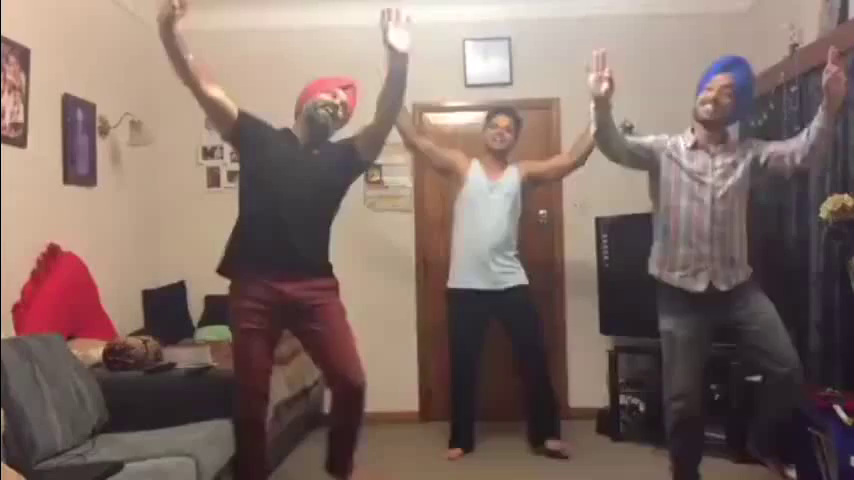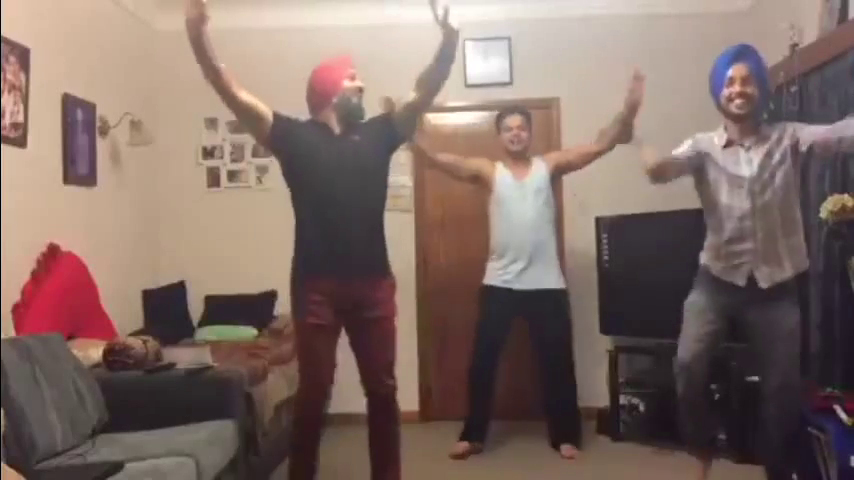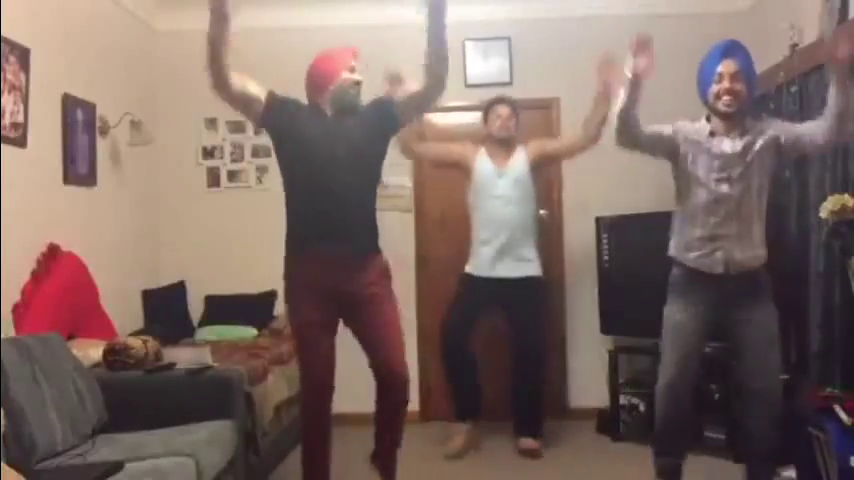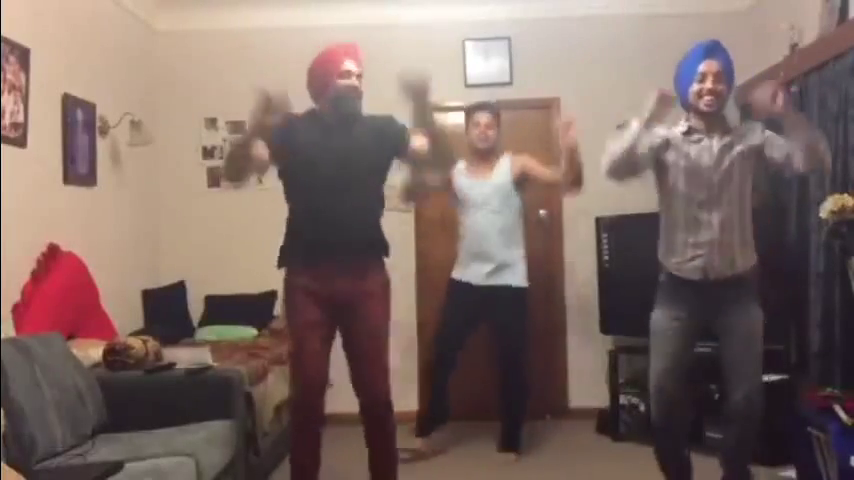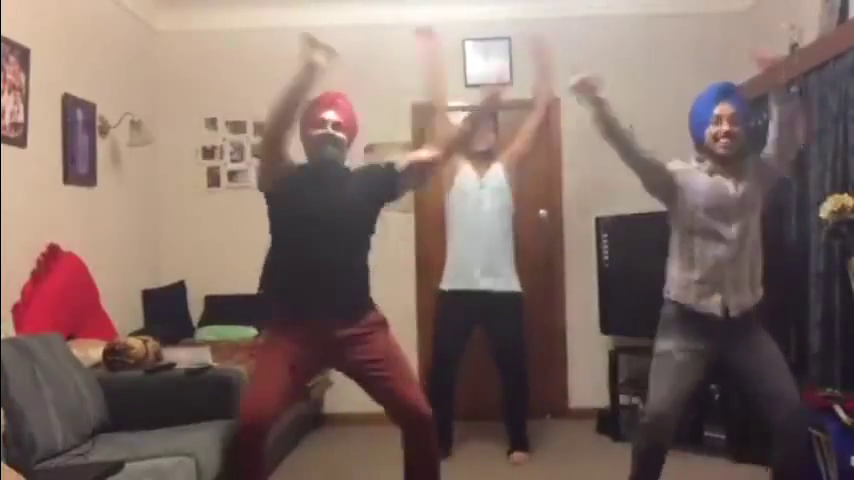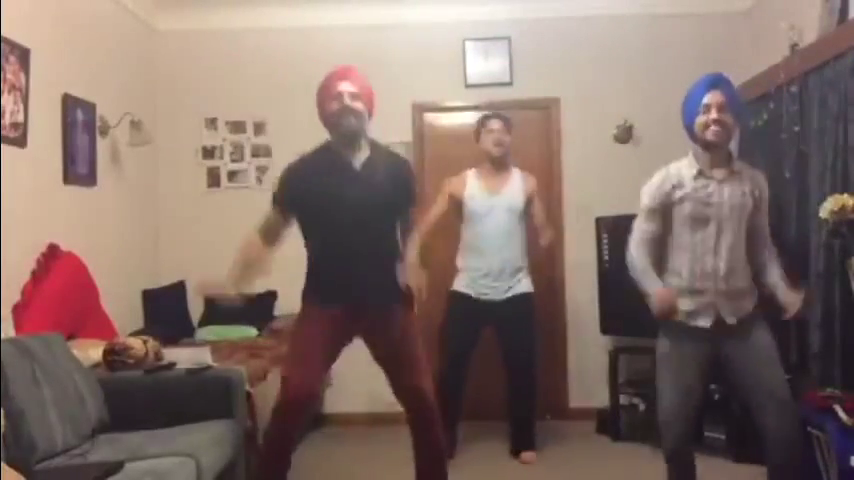
dt=0.7s
person 1, frame 1
left shoulder: (342, 158)
right shoulder: (258, 139)
left elbow: (385, 120)
right elbow: (204, 89)
left wrist: (397, 61)
left hip: (314, 287)
right hip: (254, 287)
left knee: (351, 383)
right knee: (250, 398)
person 1, frame 2
left shoulder: (378, 135)
right shoulder: (295, 137)
left elbow: (424, 93)
right elbow: (232, 95)
left hip: (373, 283)
right hip: (316, 284)
left knee: (382, 389)
right knee: (313, 393)
person 1, frame 3
left shoulder: (374, 120)
right shoulder: (291, 120)
left elbow: (432, 87)
right elbow: (225, 84)
left hip: (365, 268)
right hip: (308, 270)
left knee: (395, 375)
right knee: (316, 387)
person 1, frame 4
left shoulder: (382, 131)
right shoulder: (291, 132)
left elbow: (440, 158)
right elbow: (234, 172)
left wrist: (425, 108)
right wrist: (258, 128)
left hip: (365, 276)
right hip: (308, 278)
left knee: (375, 394)
right knee: (307, 390)
person 1, frame 5
left shoulder: (371, 181)
right shoulder: (283, 180)
left elbow: (440, 151)
right elbow: (273, 135)
left wrist: (485, 109)
right wrist: (307, 74)
left hip: (358, 325)
right hip: (293, 326)
left knee: (419, 417)
right knee: (252, 422)
person 1, frame 6
left shoulder: (396, 167)
right shoulder: (305, 173)
left elbow: (410, 230)
right elbow: (266, 237)
right wrist: (234, 283)
left hip: (388, 303)
right hip: (326, 304)
left knee: (422, 403)
right knee: (294, 400)
person 2, frame 1
left shoulder: (748, 154)
right shoulder: (663, 150)
left elbow: (802, 152)
right elbow: (616, 149)
left wrist: (830, 105)
right wrist: (602, 105)
left hip: (738, 287)
right hip: (681, 290)
left knee: (787, 371)
right knee: (683, 398)
left ankle: (762, 441)
person 2, frame 2
left shoulder: (791, 139)
right shoulder: (702, 147)
right elbow: (673, 166)
right wrist: (657, 164)
left hip: (776, 283)
right hip: (718, 279)
left knee: (782, 386)
right knee: (689, 364)
person 2, frame 3
left shoulder: (769, 137)
right shoulder: (682, 139)
right elbow: (630, 135)
right wrist: (634, 83)
left hip: (749, 282)
right hip: (693, 280)
left knee: (764, 389)
right knee: (673, 386)
person 2, frame 4
left shoulder: (752, 141)
right shoulder: (663, 142)
left elbow: (815, 160)
right elbow: (613, 167)
left wrist: (786, 115)
right wrist: (646, 120)
left hip: (735, 285)
right hip: (679, 285)
left knee: (745, 397)
right knee: (665, 391)
person 2, frame 5
left shoulder: (757, 174)
right shoulder: (678, 179)
left elbow: (787, 142)
right elbow: (634, 156)
left wrist: (778, 93)
right wrist: (599, 107)
left hip: (743, 319)
right hip: (687, 317)
left knee: (789, 412)
right knee: (659, 415)
person 2, frame 6
left shoulder: (754, 182)
right shoulder: (667, 180)
left elbow: (761, 246)
right elbow: (642, 245)
left wrist: (782, 289)
right wrist: (655, 289)
left hip: (743, 317)
right hip: (683, 319)
left knee: (781, 410)
right knee: (675, 421)
person 3, frame 1
left shoulder: (523, 172)
right shoulder: (460, 166)
left elbow: (573, 159)
right elbow: (415, 140)
left hip: (510, 282)
right hip: (465, 283)
left knee: (534, 356)
right knee: (463, 363)
left ankle: (545, 434)
right ankle: (461, 438)
person 3, frame 2
left shoulder: (550, 165)
right shoulder: (486, 171)
left elbow: (601, 145)
right elbow: (438, 161)
left wrist: (629, 109)
left hip: (547, 284)
right hip: (499, 284)
left knee: (557, 362)
right knee: (482, 358)
left ankle: (564, 435)
right ankle: (472, 435)
person 3, frame 3
left shoulder: (532, 153)
right shoulder: (469, 155)
left elbow: (586, 138)
right elbow: (414, 149)
left wrist: (604, 91)
left hip: (524, 272)
right hip: (480, 272)
left knee: (529, 352)
right knee: (453, 338)
left ankle: (527, 429)
right ankle: (466, 420)
person 3, frame 4
left shoulder: (518, 165)
right shoulder: (454, 172)
left elbow: (569, 182)
left wrist: (571, 151)
left hip: (509, 281)
right hip: (466, 279)
left knee: (511, 363)
right knee: (441, 355)
left ankle: (510, 441)
right ankle: (427, 434)
person 3, frame 5
left shoulder: (505, 165)
right shoulder: (453, 168)
left elbow: (538, 112)
right elbow: (440, 109)
left wrist: (541, 64)
right wrist: (432, 54)
left hip: (502, 288)
right hip: (455, 288)
left knee: (513, 370)
right knee: (441, 370)
left ankle: (518, 441)
right ankle: (436, 440)
person 3, frame 6
left shoulder: (526, 183)
right shoulder: (459, 184)
left elbow: (543, 230)
right elbow: (426, 225)
left wrist: (546, 242)
right wrist: (412, 264)
left hip: (515, 292)
right hip: (467, 291)
left knee: (522, 369)
right knee: (450, 368)
left ankle: (522, 442)
right ankle: (444, 440)
